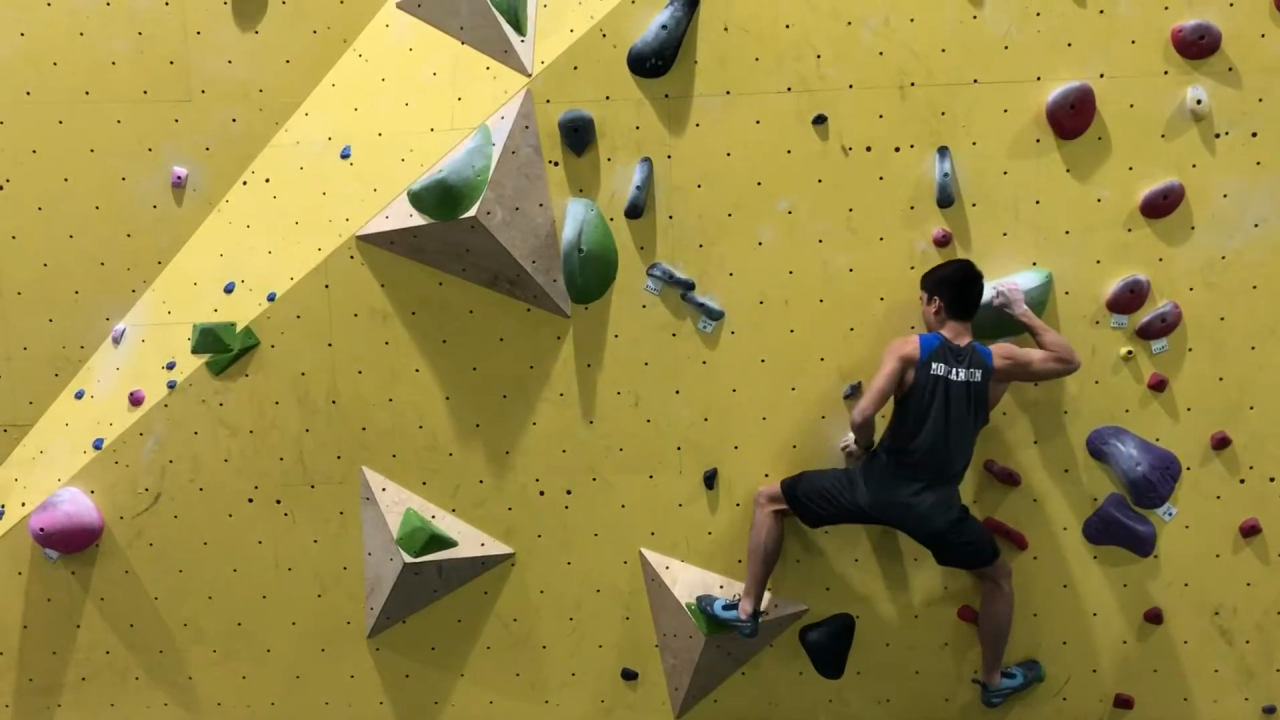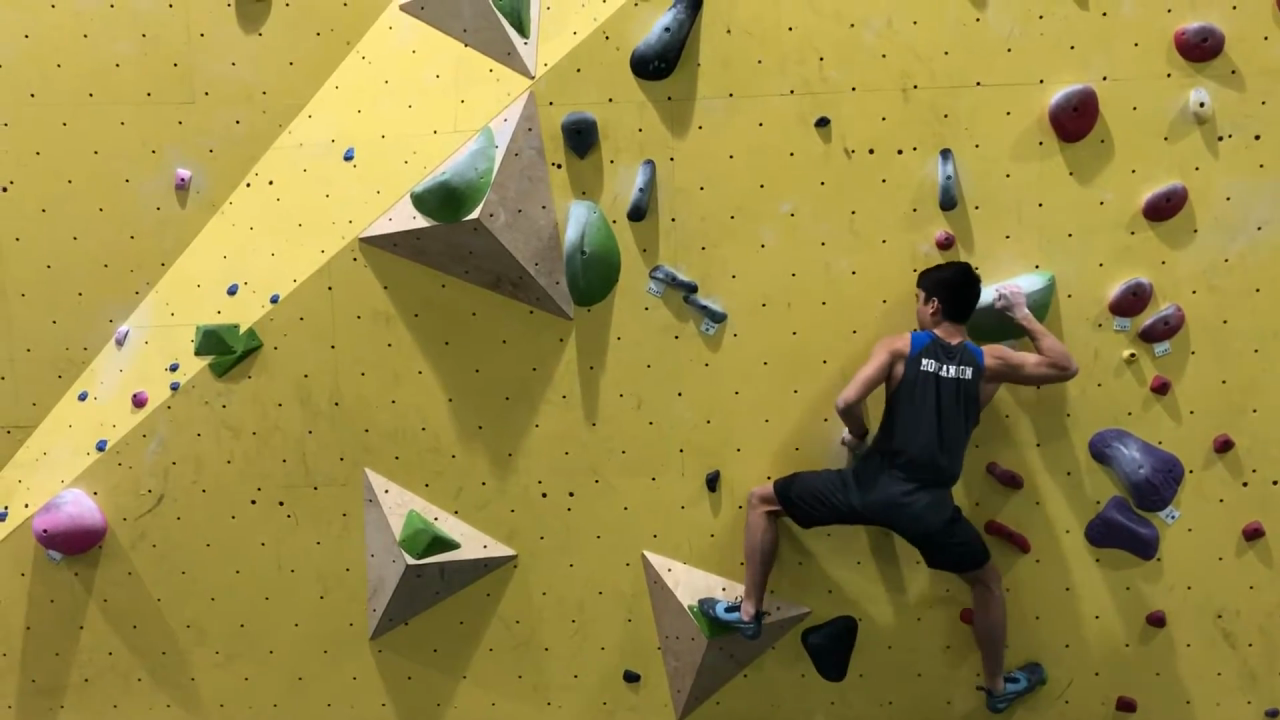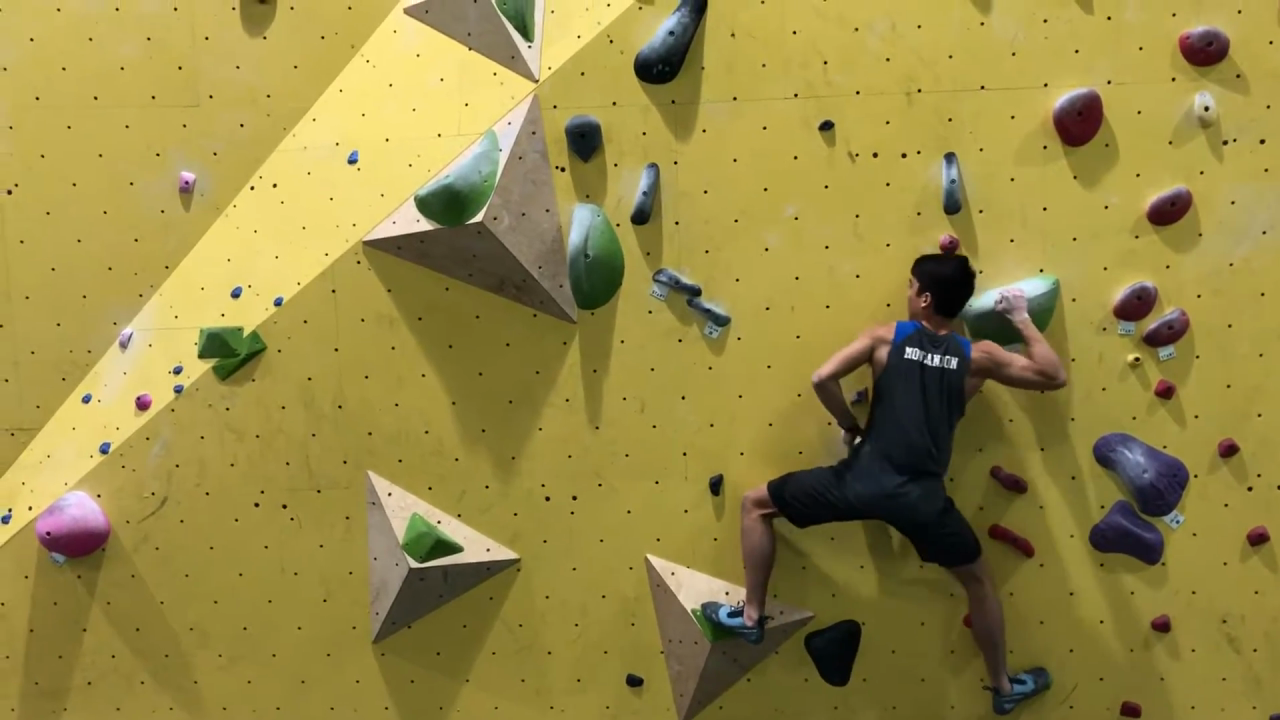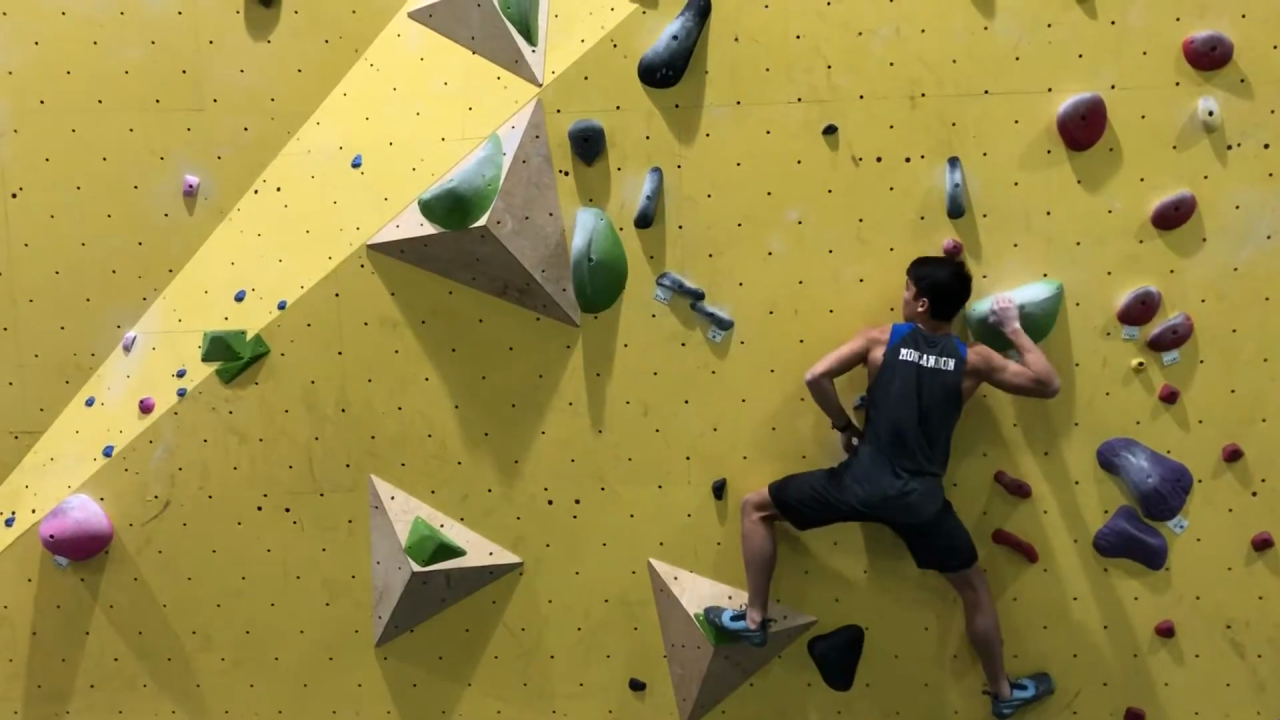
dt=0.2s
person 1, frame 1
left shoulder: (908, 350)
right shoulder: (998, 361)
left elbow: (862, 416)
right elbow: (1068, 361)
left wrist: (862, 447)
right wrist: (1023, 312)
left hip: (879, 484)
right hip: (936, 504)
left knee: (768, 500)
right knee: (999, 577)
left ankle: (747, 609)
right ankle: (993, 680)
person 1, frame 2
left shoulder: (901, 347)
right shoulder: (990, 362)
left elbow: (847, 402)
right elbow: (1065, 367)
left wrist: (859, 437)
right wrist: (1024, 316)
left hip: (873, 484)
right hip: (929, 505)
left knee: (761, 500)
right knee: (988, 581)
left ankle: (748, 610)
right ankle: (997, 685)
person 1, frame 3
left shoulder: (885, 337)
right shoulder: (978, 356)
left elbow: (822, 379)
right elbow: (1054, 376)
left wrist: (851, 428)
right wrist: (1021, 318)
left hip: (864, 479)
right hip: (922, 496)
left knee: (755, 504)
right knee: (979, 580)
left ankle: (751, 614)
person 1, frame 4
left shoulder: (880, 339)
right shoulder: (973, 359)
left elbow: (815, 377)
right elbow: (1049, 385)
left wrist: (846, 427)
right wrist: (1014, 327)
left hip: (862, 481)
right hip: (920, 497)
left knee: (755, 507)
right knee: (974, 588)
left ankle: (754, 618)
